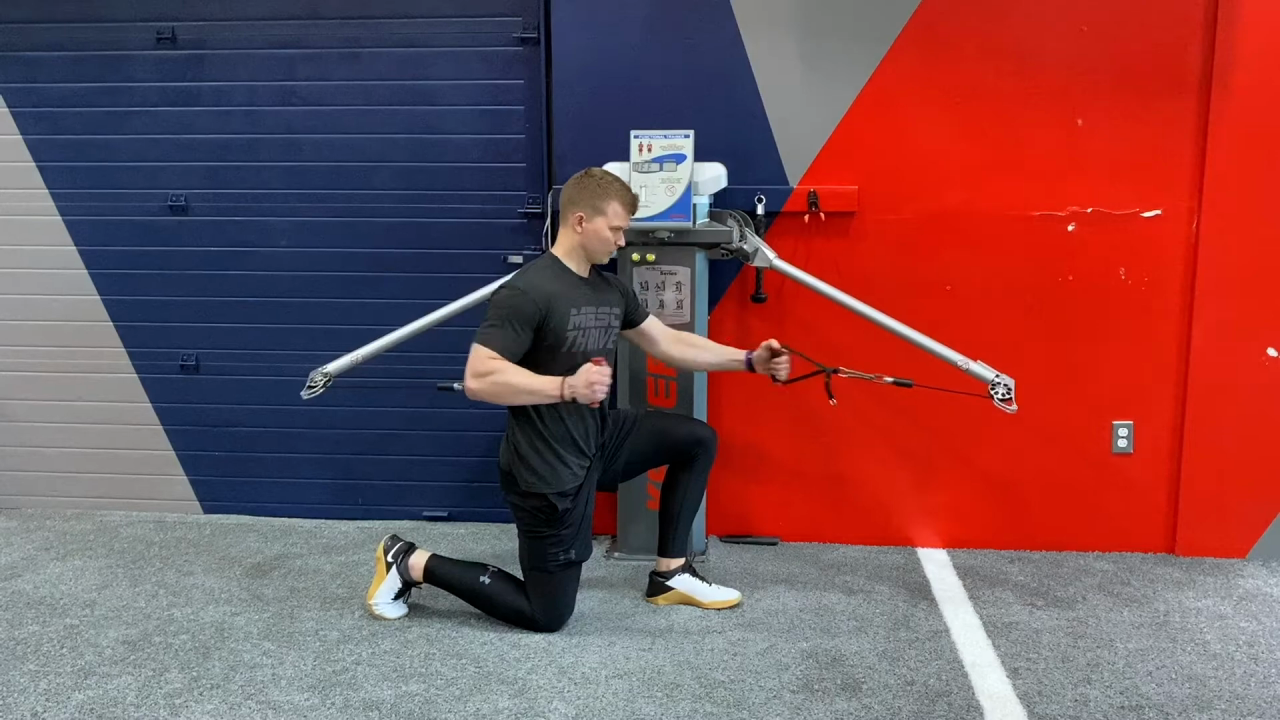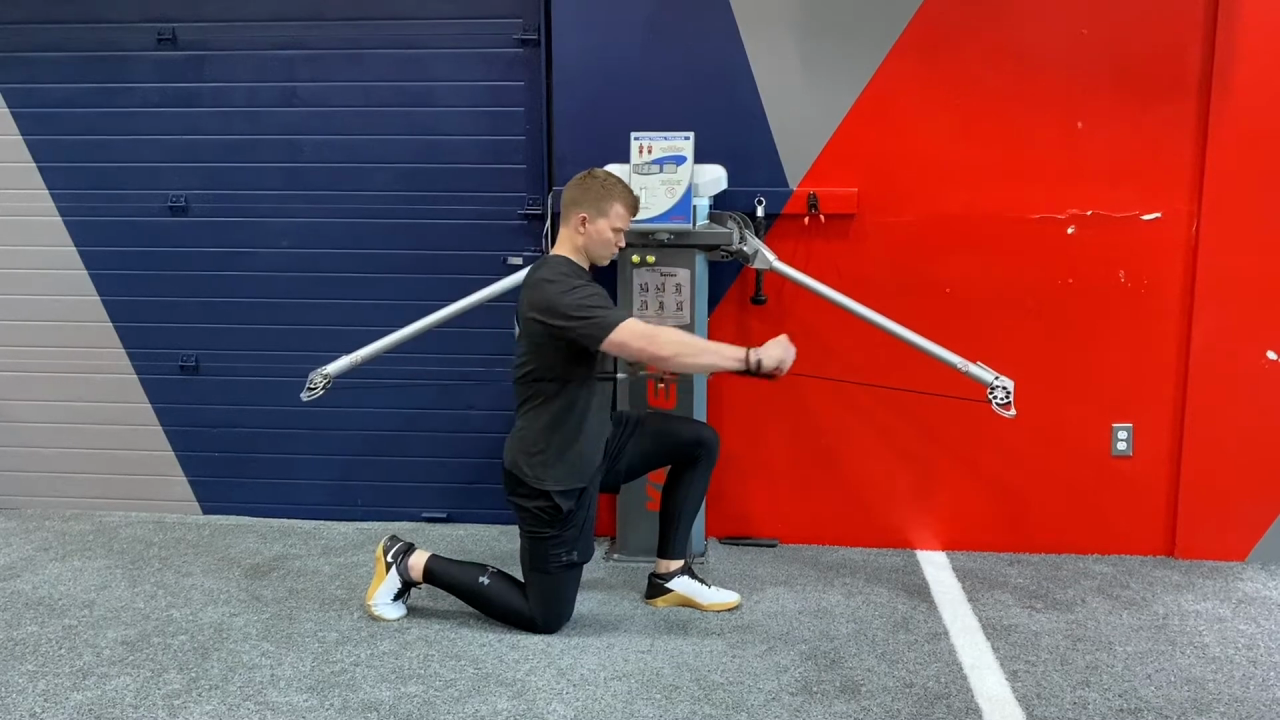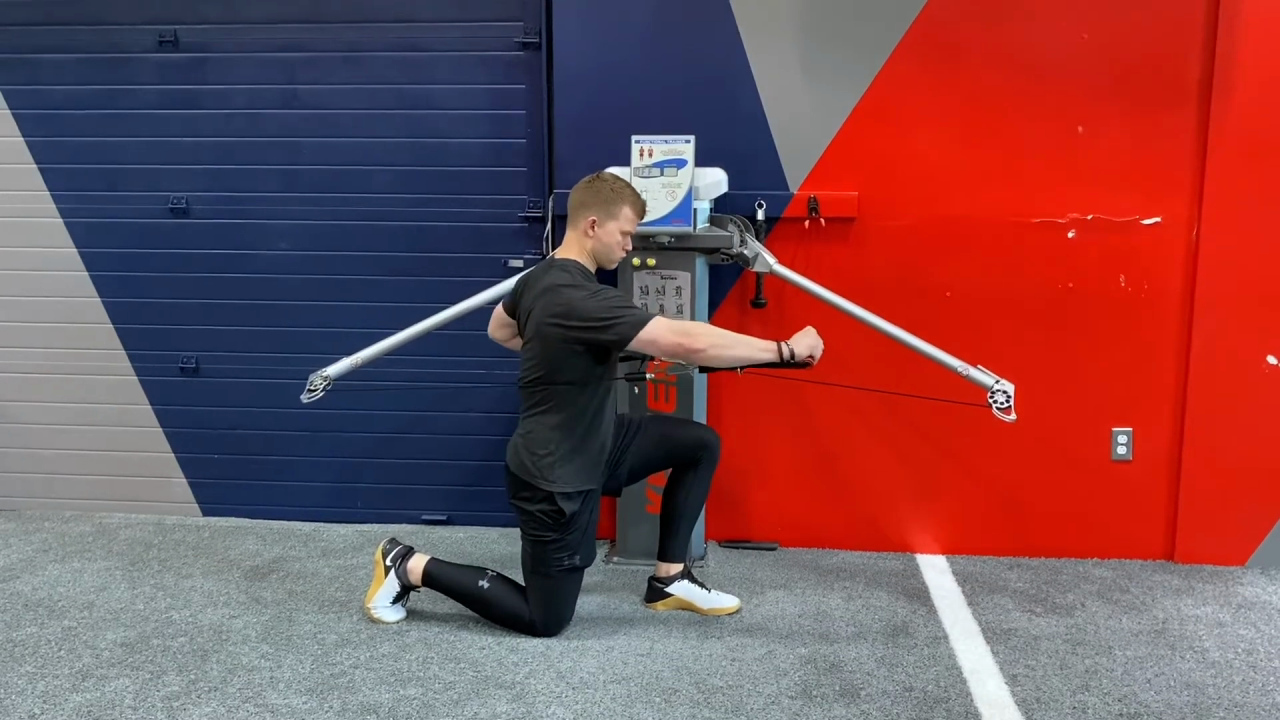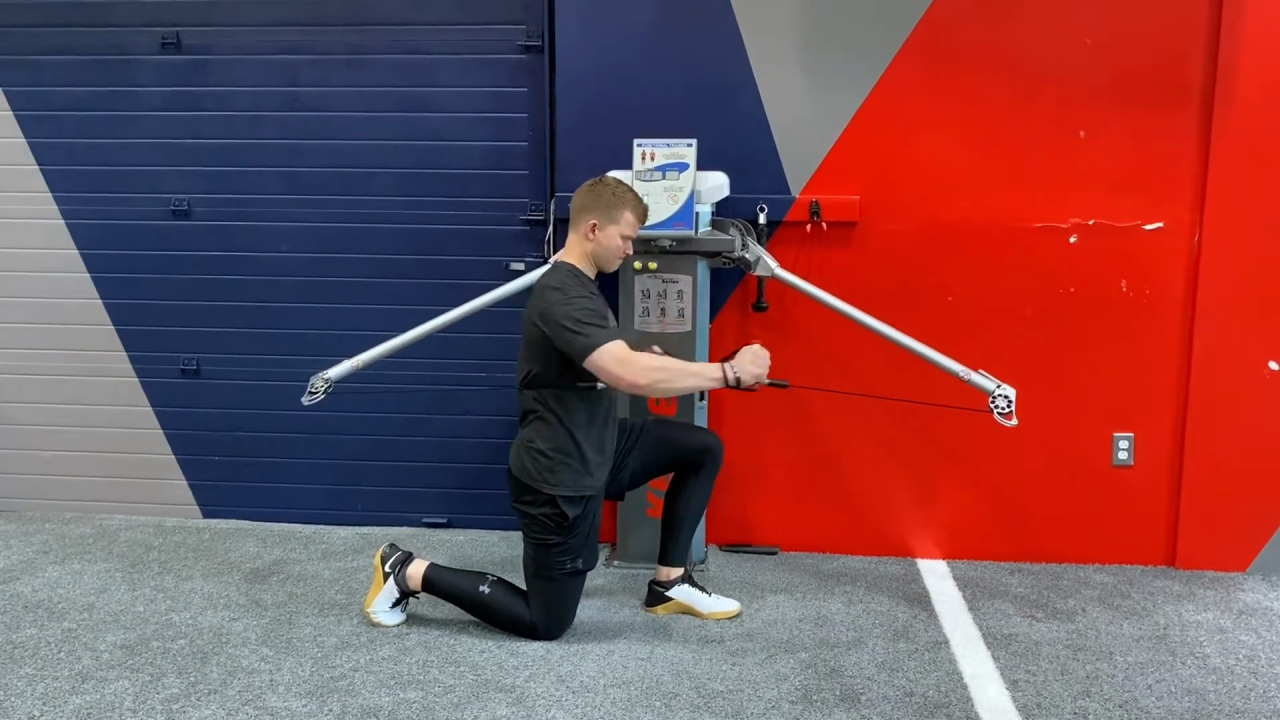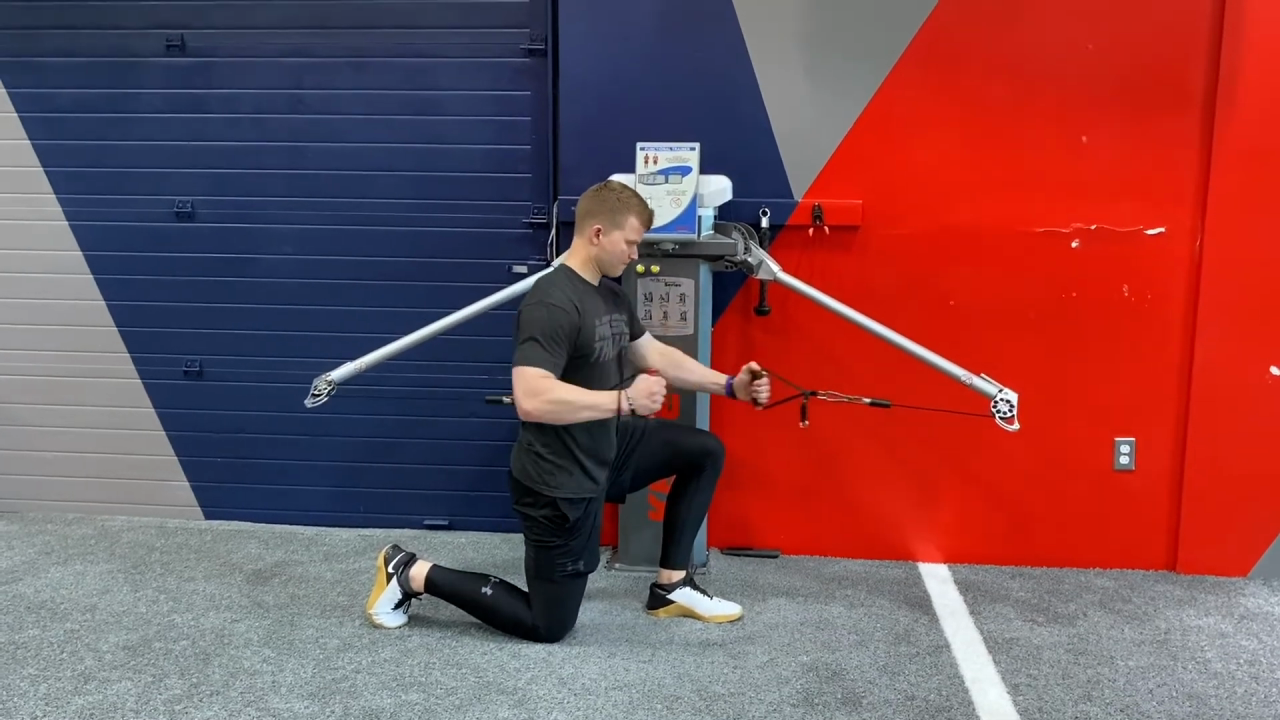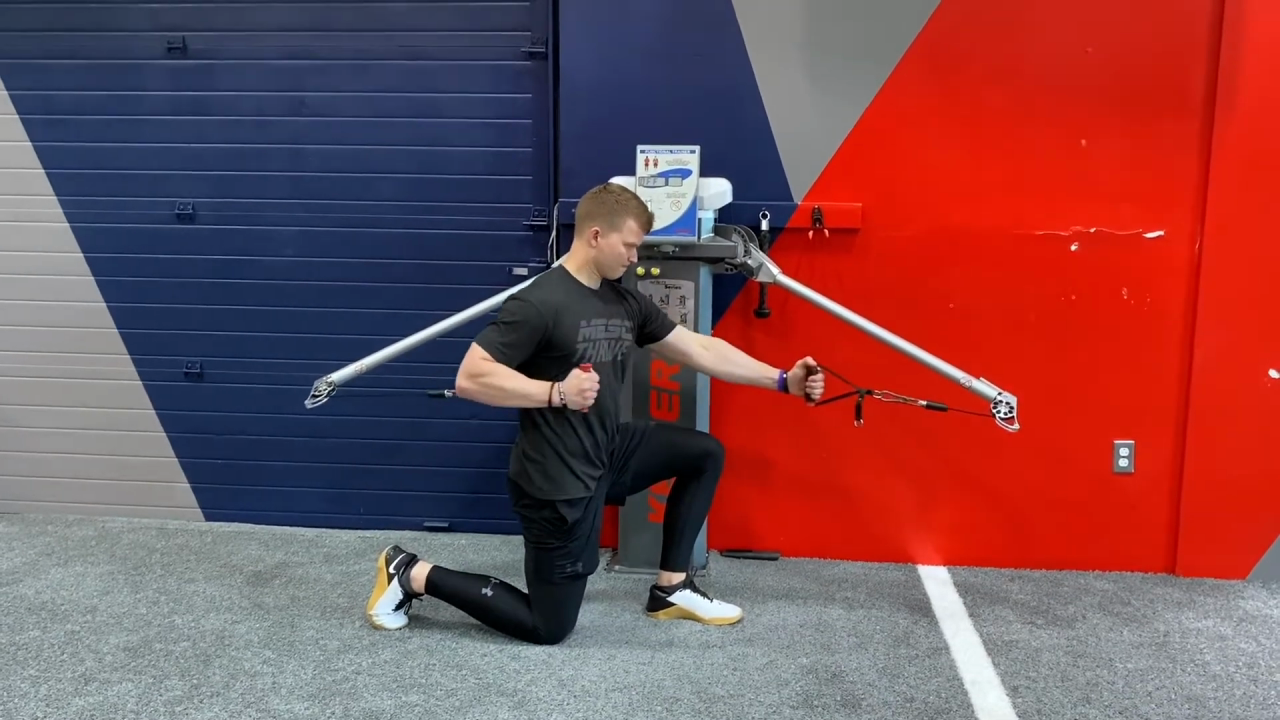
dt=0.5s
person 1, frame 1
left shoulder: (609, 287)
right shoulder: (528, 292)
left elbow: (668, 342)
right elbow: (478, 379)
left wrist: (747, 360)
right wrist: (565, 387)
left hip: (598, 442)
right hip: (547, 470)
left knee: (697, 439)
right knee: (546, 615)
left ankle: (670, 575)
right ankle: (413, 564)
person 1, frame 2
left shoulder: (557, 275)
right shoulder: (561, 291)
right elbow: (653, 346)
left wrist: (626, 346)
right wrist: (754, 358)
left hip: (593, 441)
right hip: (552, 472)
left knee: (699, 442)
right knee: (546, 616)
left ankle: (669, 576)
right ankle: (411, 564)
person 1, frame 3
left shoulder: (542, 277)
right shoulder: (579, 300)
left elbow: (499, 329)
right elbow: (686, 342)
right wrist: (785, 349)
right hip: (554, 474)
left knee: (699, 444)
right knee: (545, 619)
left ankle: (668, 580)
right ankle: (411, 567)
person 1, frame 4
left shoulder: (573, 284)
right shoulder: (563, 299)
right elbow: (631, 375)
left wrist: (645, 363)
right wrist: (728, 372)
left hip: (597, 448)
right hip: (558, 477)
left knee: (703, 449)
right knee: (546, 622)
left ankle: (669, 583)
right ankle: (409, 573)
person 1, frame 5
left shoulder: (611, 295)
right shoulder: (552, 303)
left elbow: (653, 354)
right elbow: (532, 400)
left wrist: (729, 385)
right wrist: (626, 399)
left hip: (605, 451)
right hip: (558, 479)
left knee: (705, 451)
right knee: (548, 625)
left ankle: (670, 586)
right ankle: (412, 574)
person 1, frame 6
left shoulder: (625, 302)
right shoulder: (539, 303)
left elbow: (698, 349)
right elbow: (470, 378)
left wrist: (783, 380)
right wrist: (556, 393)
left hip: (605, 453)
right hip: (555, 482)
left knee: (704, 454)
right knee: (549, 627)
left ankle: (670, 589)
right ankle: (414, 575)
